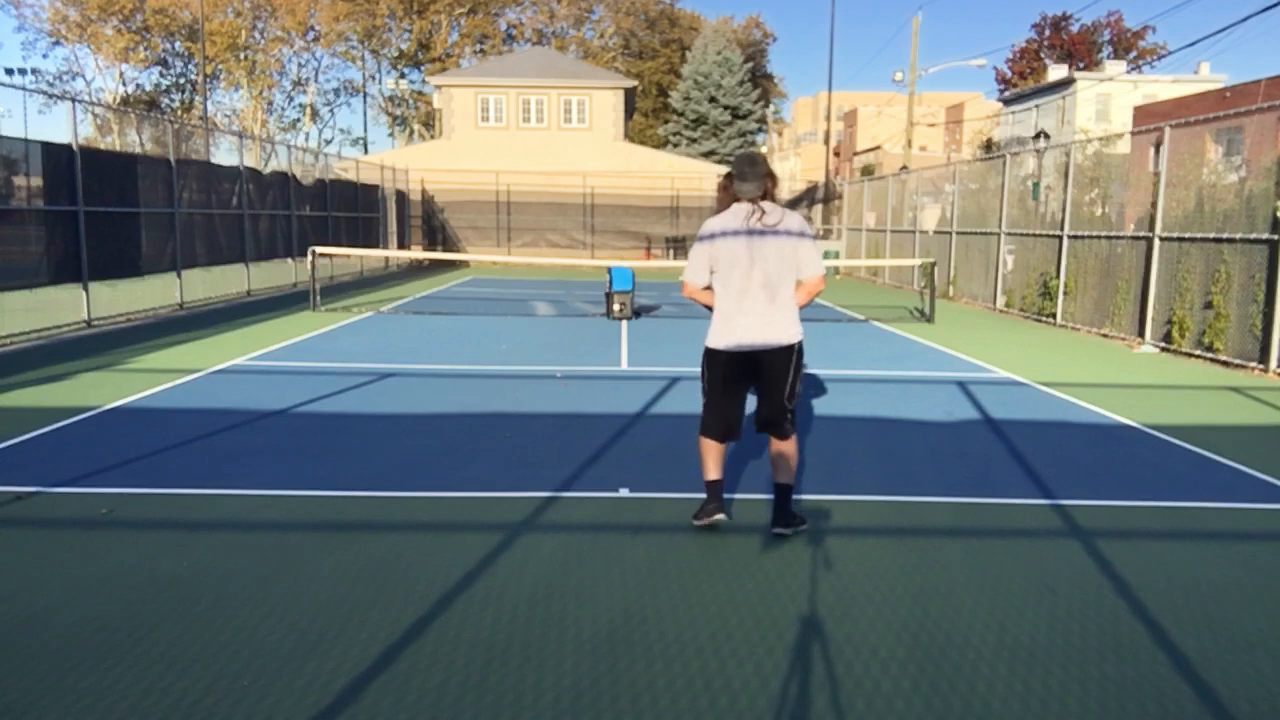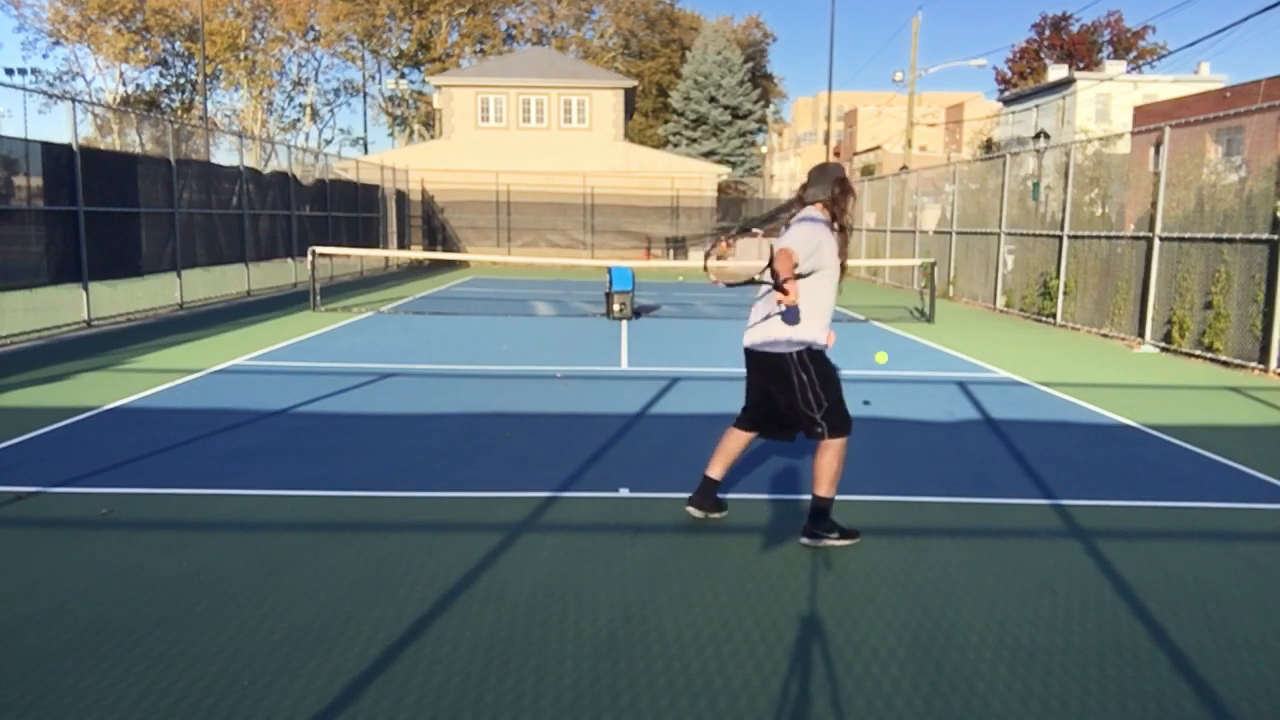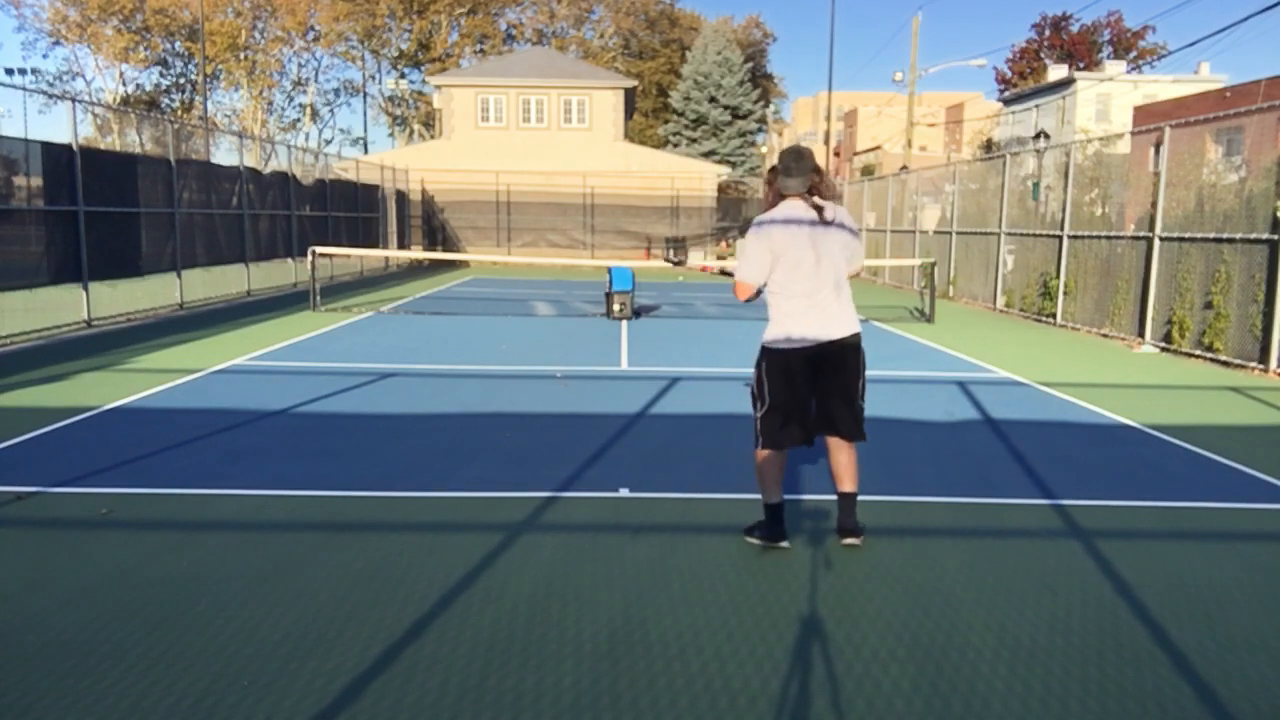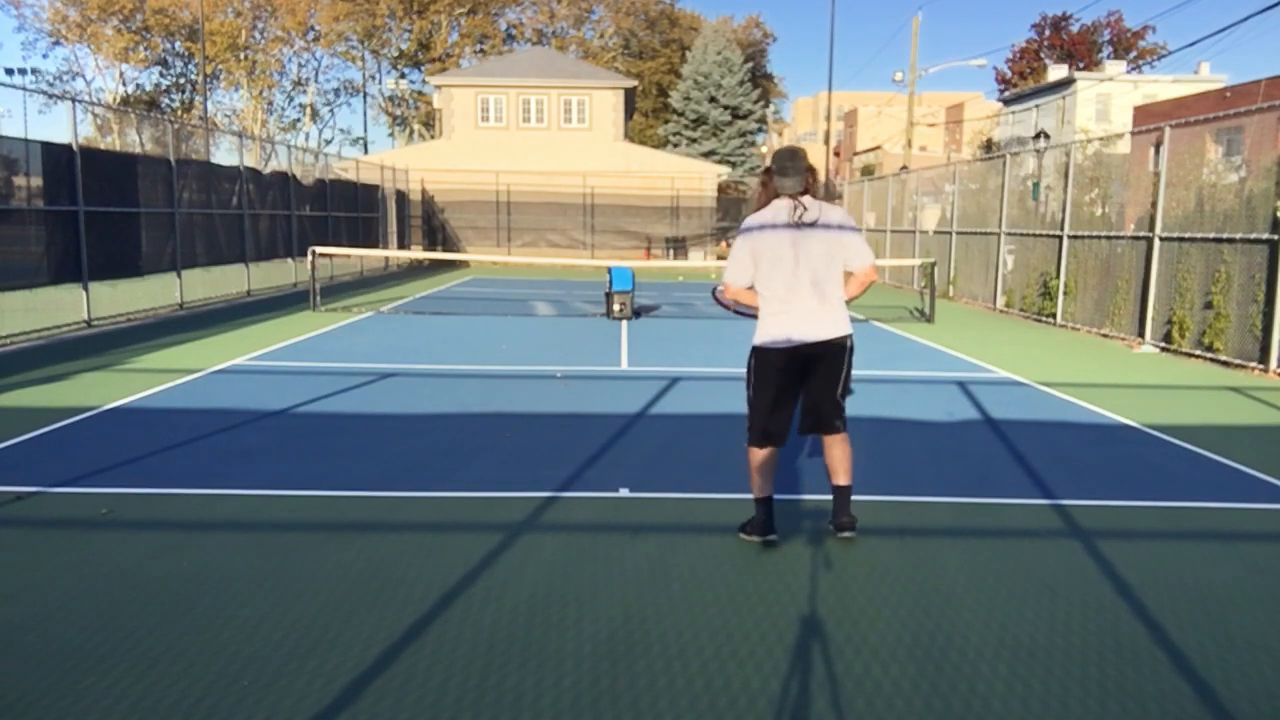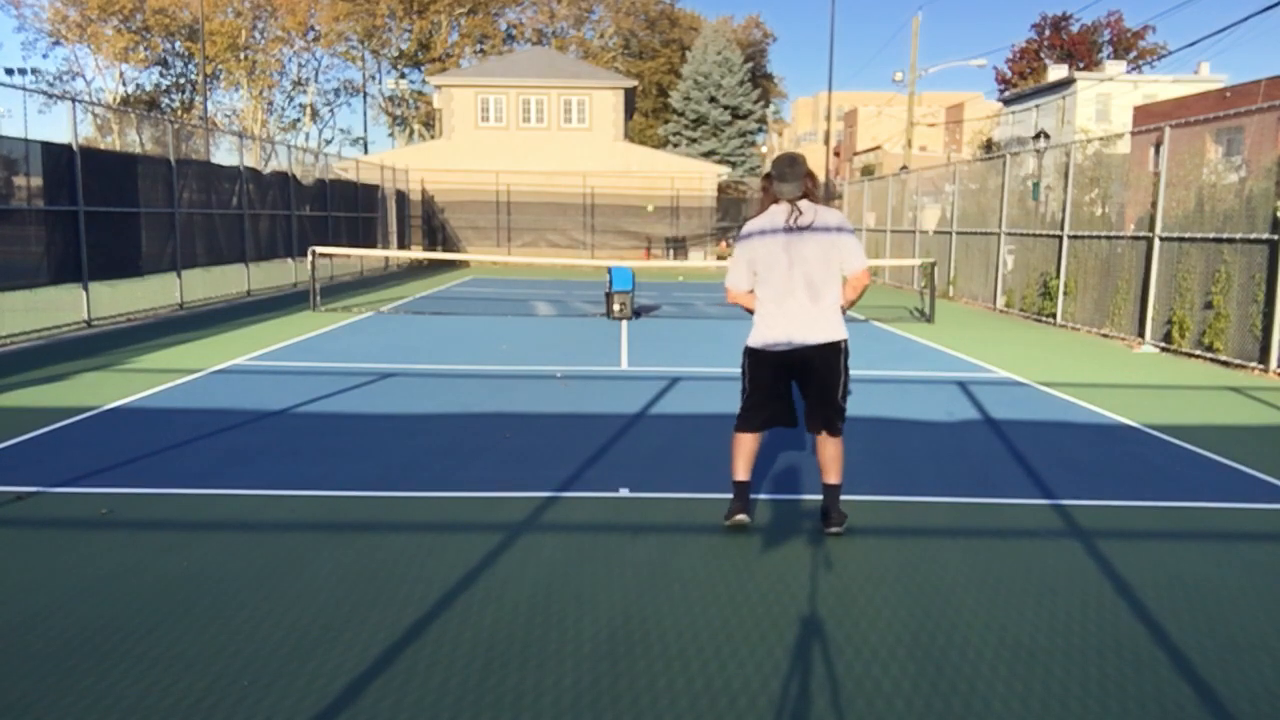
dt=1s
person 1, frame 1
left shoulder: (713, 227)
right shoulder: (794, 223)
left elbow: (691, 288)
right elbow: (816, 282)
left hip: (726, 343)
right hip: (782, 342)
left knee: (714, 424)
right knee: (781, 428)
left ankle: (714, 501)
right ankle: (782, 511)
person 1, frame 2
left shoulder: (818, 228)
right shoulder: (814, 225)
right elbow: (785, 257)
left wrist: (820, 326)
right wrist: (787, 284)
left hip: (762, 343)
right hip: (791, 348)
left knee: (750, 420)
right knee: (835, 430)
left ankle: (704, 495)
right ankle: (818, 523)
person 1, frame 3
left shoulder: (766, 225)
right shoulder: (841, 218)
left elbow: (742, 291)
left wrist: (752, 276)
left hip: (787, 344)
right hip: (842, 338)
left knee: (770, 435)
right knee: (841, 430)
left ankle: (774, 523)
right ankle: (848, 521)
person 1, frame 4
left shoulder: (755, 225)
right shoulder: (836, 218)
left elbow: (732, 288)
right elbow: (867, 272)
left hip: (775, 343)
right hip: (831, 338)
left knee: (762, 434)
right knee: (832, 425)
left ankle: (763, 519)
right ankle: (843, 514)
person 1, frame 5
left shoulder: (754, 229)
right shoulder: (833, 221)
left elbow: (734, 292)
right elbow: (860, 276)
right wrist: (837, 305)
left hip: (768, 343)
right hip: (825, 340)
left knee: (750, 423)
right knee: (829, 425)
left ankle: (740, 500)
right ankle: (831, 509)
